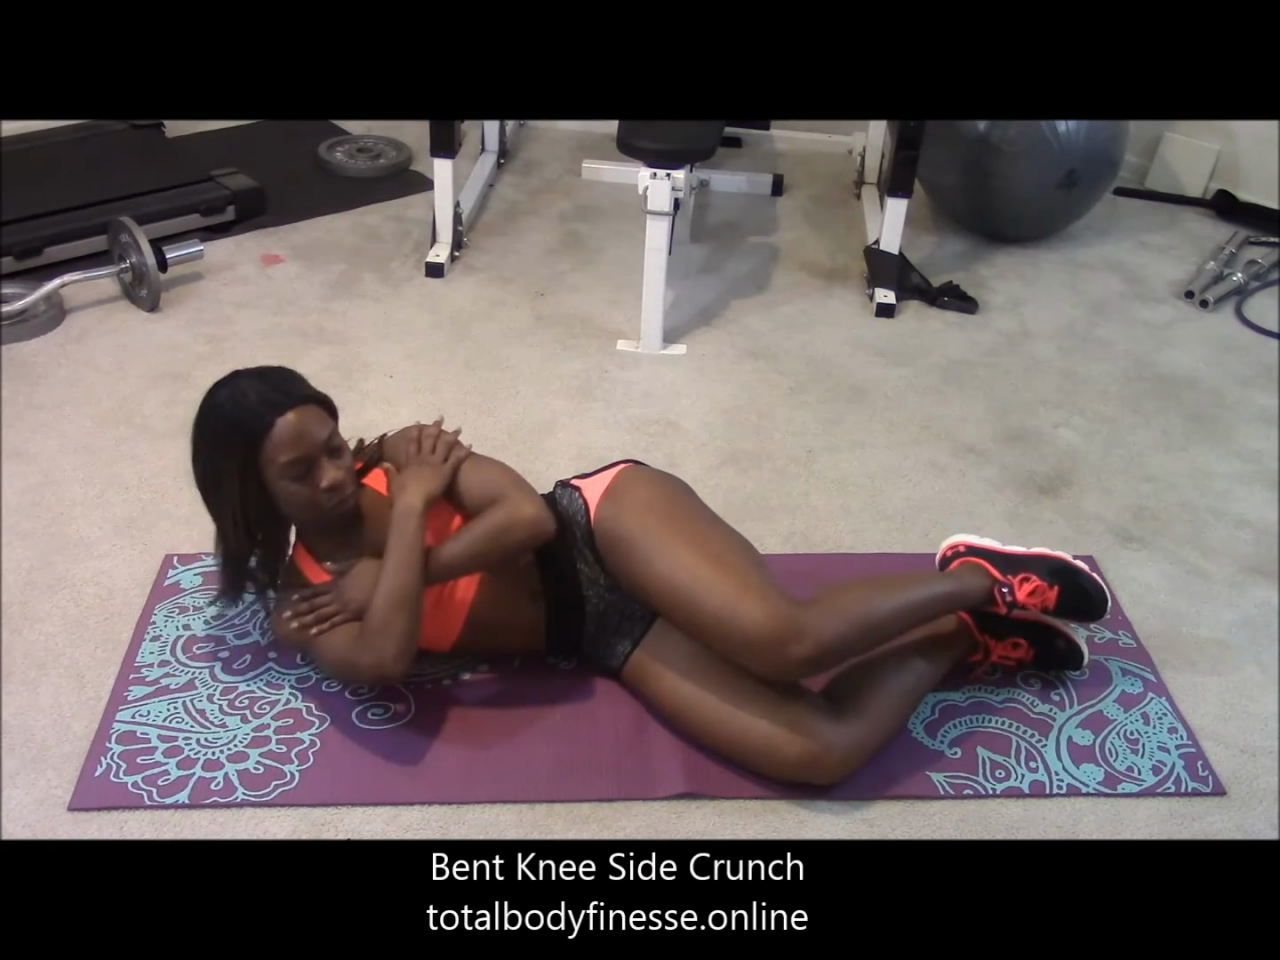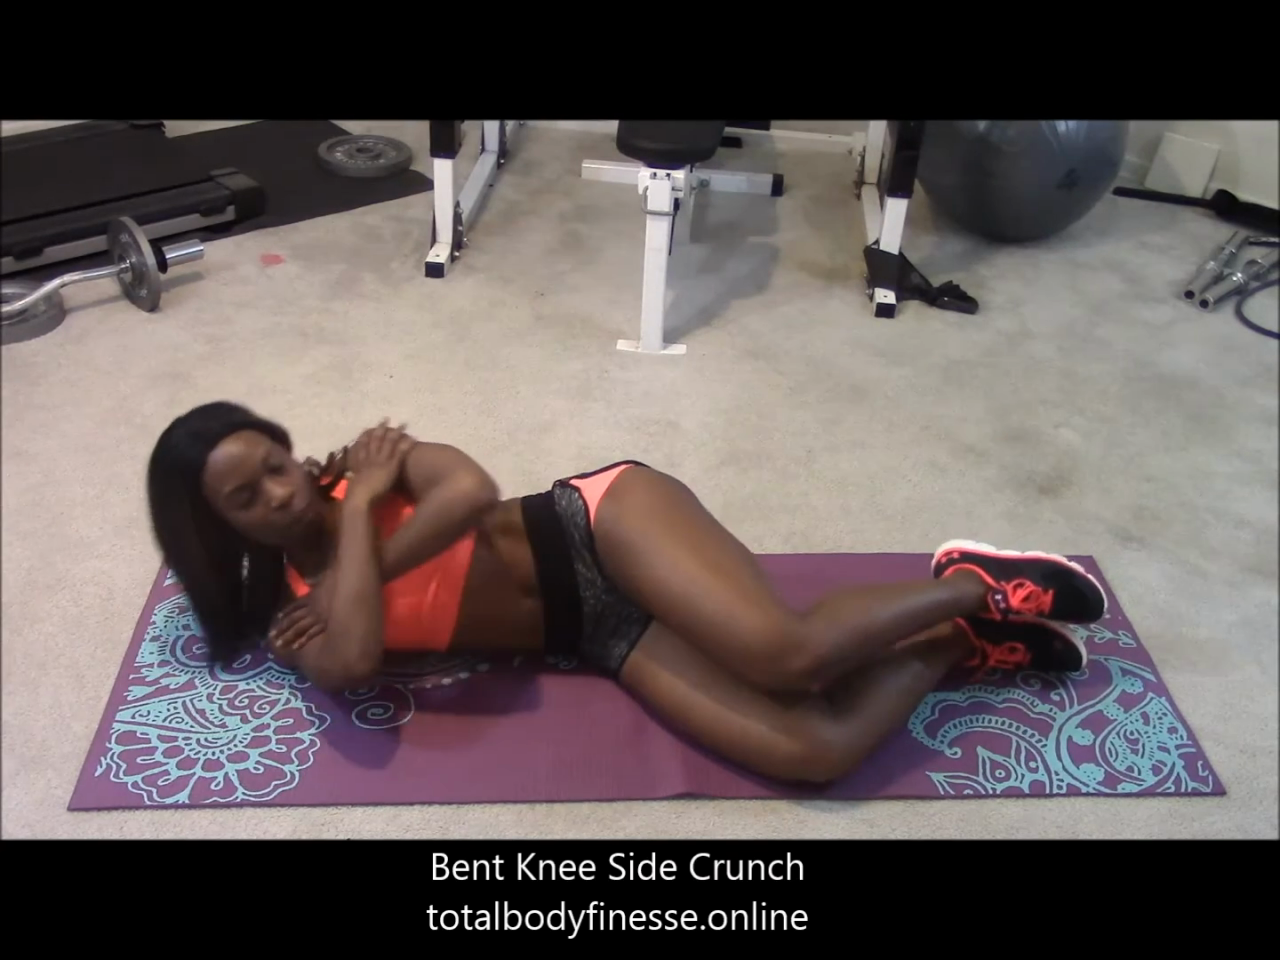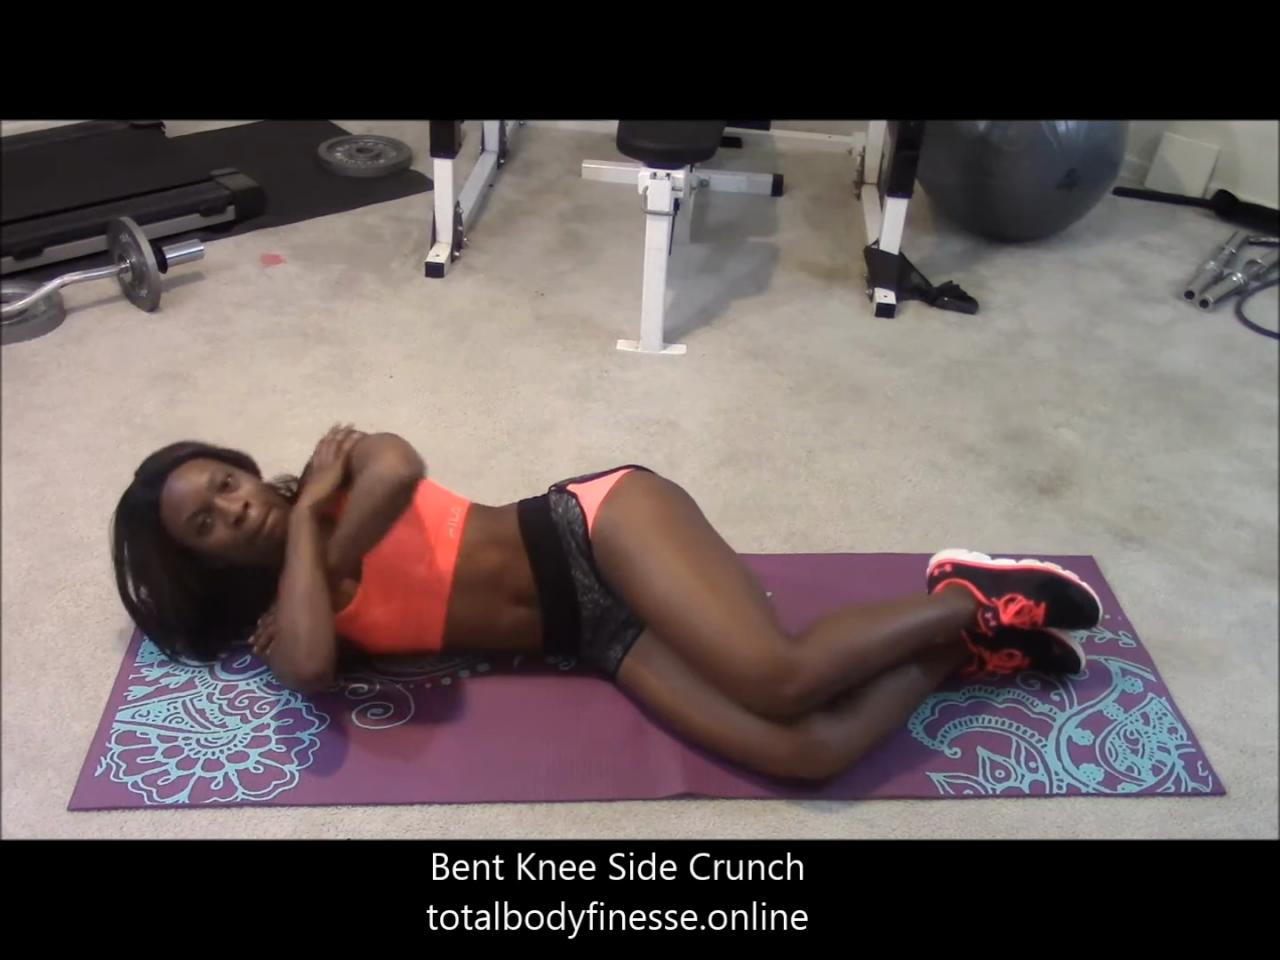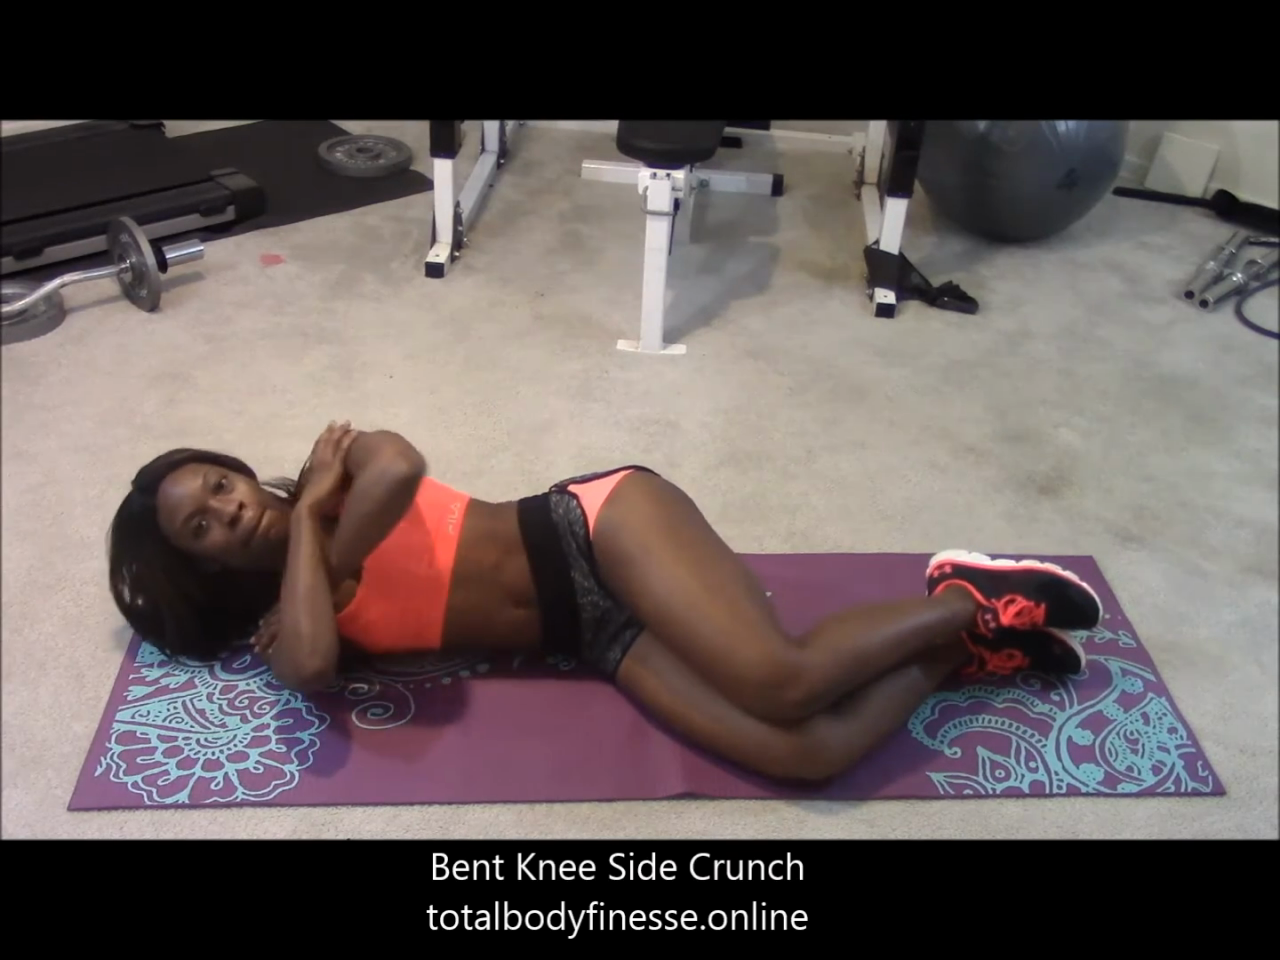
dt=0.3s
person 1, frame 1
left shoulder: (398, 458)
right shoulder: (304, 599)
left elbow: (531, 515)
right elbow: (381, 661)
left wrist: (404, 567)
right wrist: (409, 509)
left hip: (609, 523)
right hip: (603, 638)
left knee: (788, 639)
right knee: (818, 752)
left ankle: (979, 583)
right ankle: (968, 637)
person 1, frame 2
left shoulder: (367, 461)
right shoulder: (294, 609)
left elbow: (474, 493)
right elbow: (353, 662)
left wrist: (369, 533)
right wrist: (359, 512)
left hip: (601, 521)
right hip: (599, 637)
left knee: (786, 652)
right knee: (814, 748)
left ankle: (972, 585)
right ankle: (963, 641)
person 1, frame 3
left shoulder: (348, 472)
right shoulder: (279, 615)
left elbow: (396, 469)
right elbow: (308, 667)
left wrist: (318, 516)
right wrist: (303, 523)
left hip: (600, 525)
right hip: (595, 634)
left knee: (782, 679)
right knee: (810, 749)
left ankle: (969, 599)
right ankle: (962, 641)
person 1, frame 4
left shoulder: (347, 461)
right shoulder: (281, 612)
left elbow: (403, 466)
right elbow: (313, 664)
left wrist: (318, 523)
right wrist: (306, 528)
left hip: (600, 525)
right hip: (594, 634)
left knee: (785, 683)
right knee: (809, 749)
left ankle: (968, 598)
right ankle: (964, 639)
